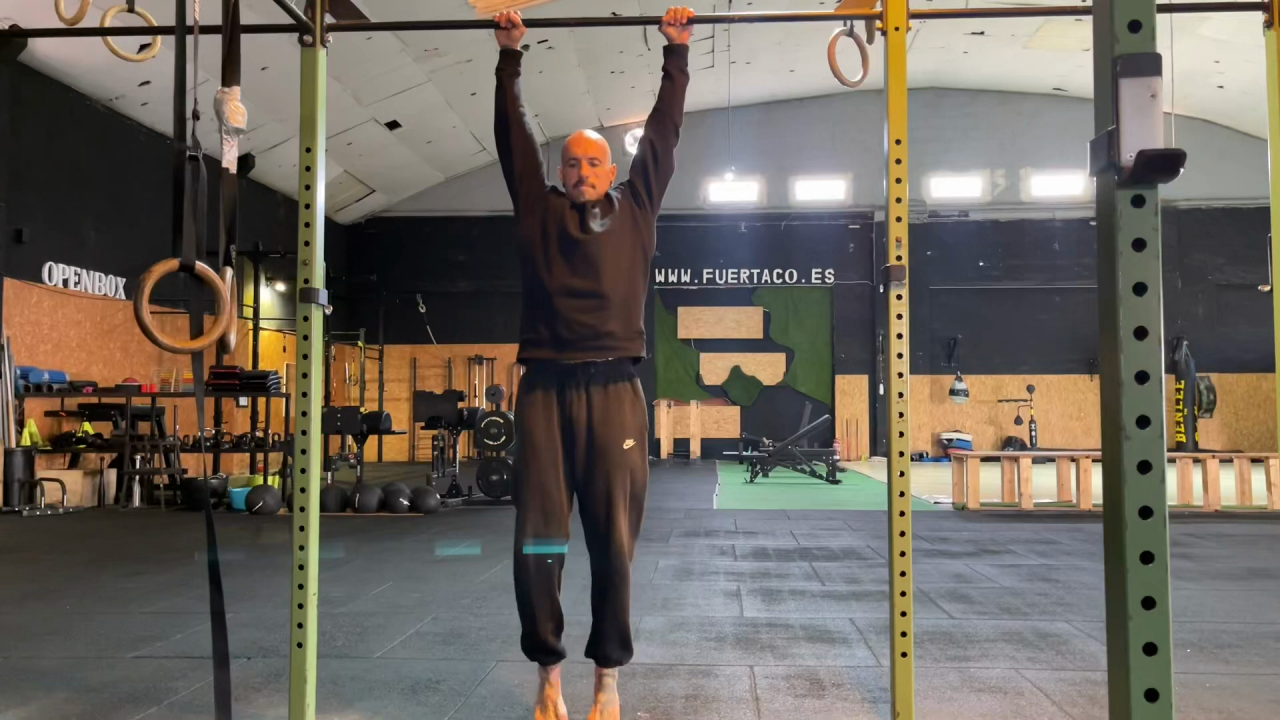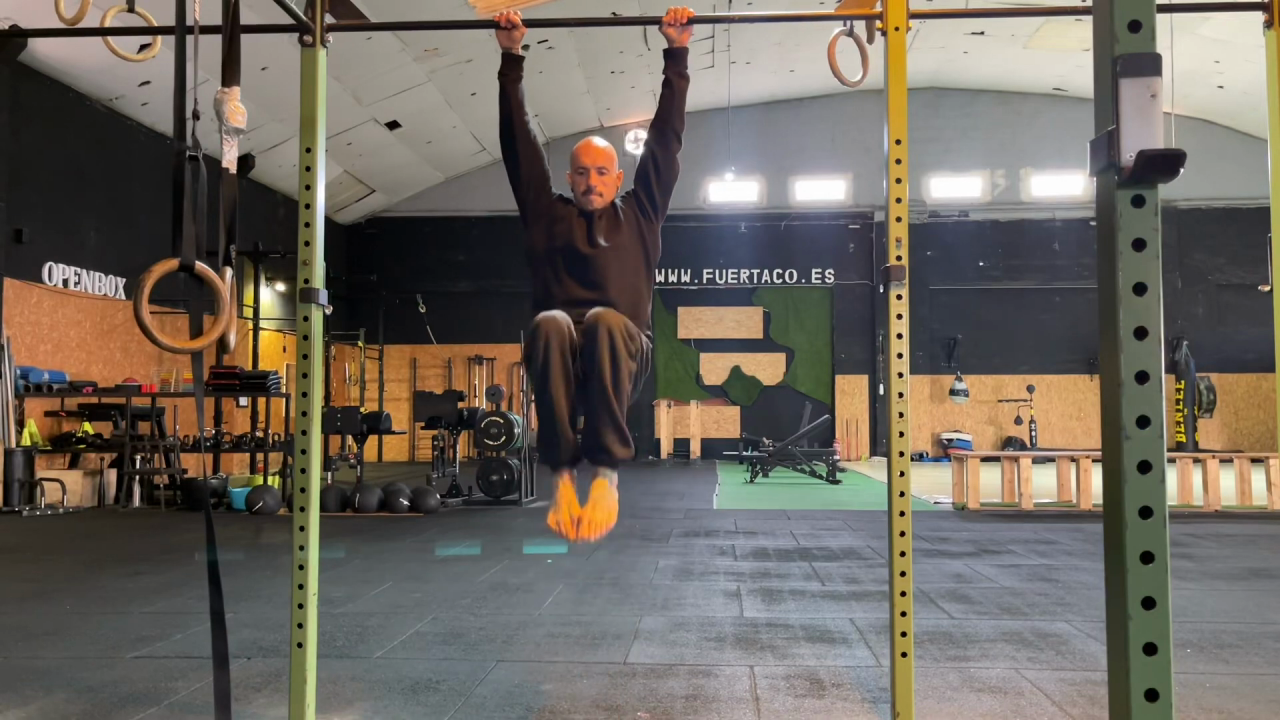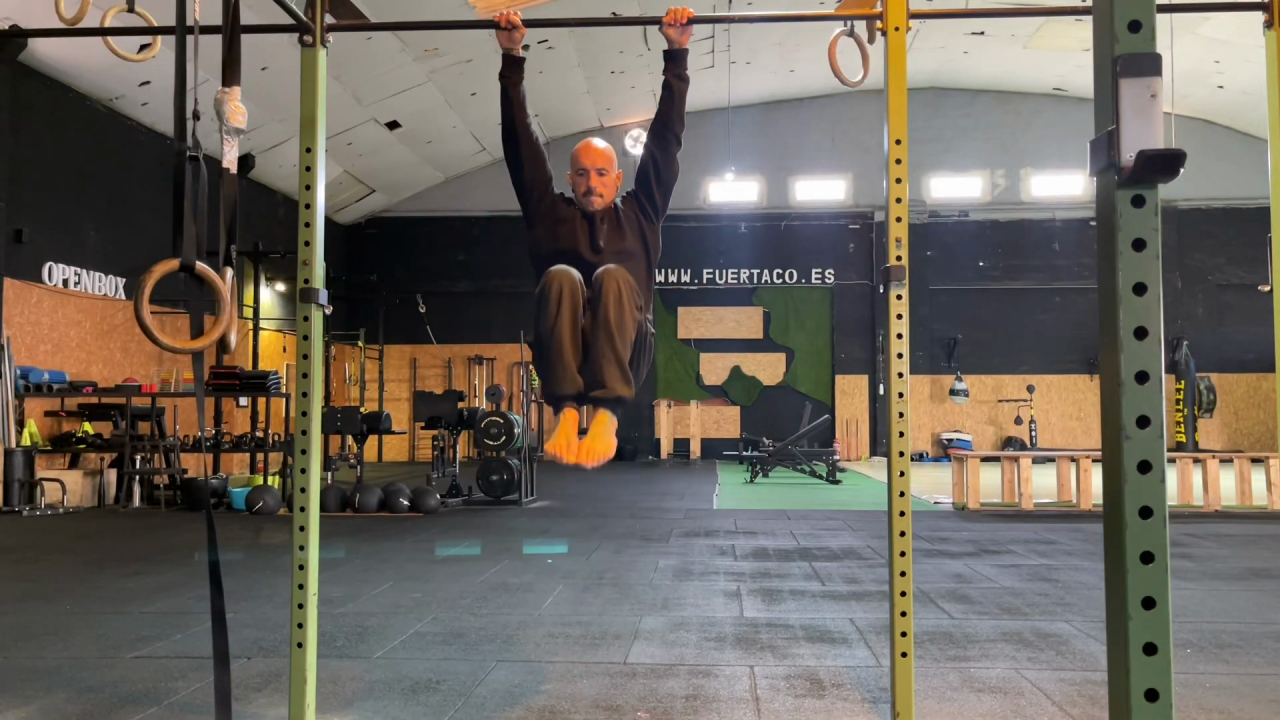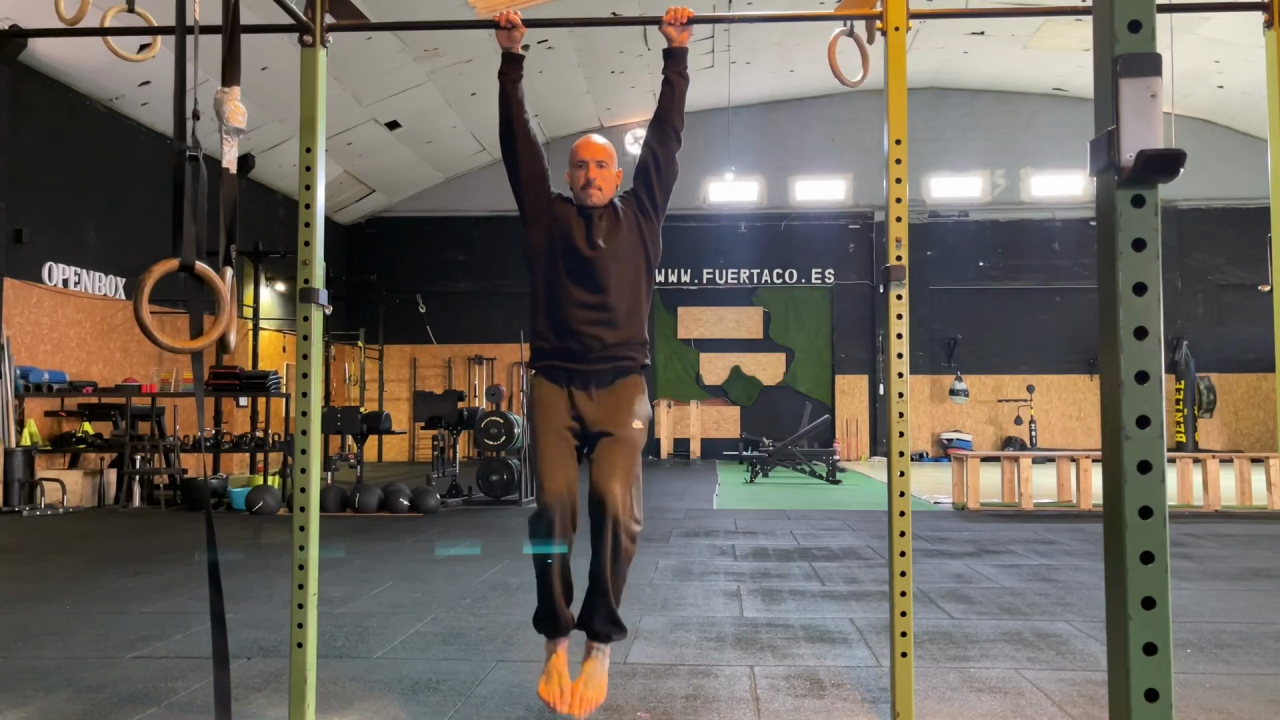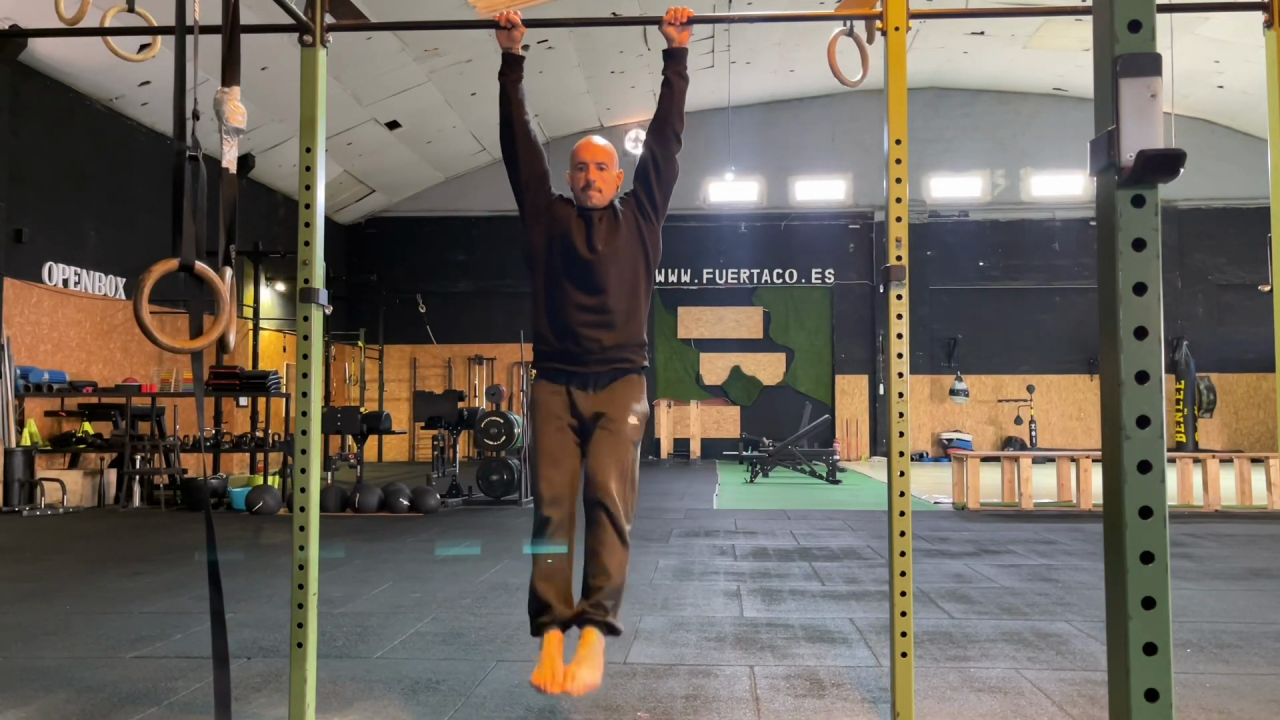
dt=0.5s
person 1, frame 1
left shoulder: (635, 208)
right shoulder: (538, 208)
left elbow: (663, 132)
right elbow: (512, 135)
left hip: (614, 387)
right hip: (546, 386)
left knee: (613, 540)
right knee: (540, 536)
person 1, frame 2
left shoulder: (639, 215)
right shoulder: (547, 214)
left elbow: (665, 138)
right elbow: (517, 140)
left wrist: (677, 55)
right wrist: (510, 57)
left hip: (618, 340)
right hip: (560, 338)
left knee: (605, 323)
right knee: (550, 327)
left ankle: (605, 472)
right ankle: (563, 475)
person 1, frame 3
left shoulder: (639, 211)
right shoulder: (547, 211)
left elbow: (666, 137)
right elbow: (519, 139)
left wrist: (677, 53)
right wrist: (512, 59)
left hip: (622, 350)
right hip: (567, 348)
left knee: (612, 279)
right knee: (562, 279)
left ankle: (604, 412)
right ankle: (569, 410)
person 1, frame 4
left shoulder: (639, 213)
right shoulder: (547, 214)
left elbow: (665, 138)
right elbow: (518, 142)
right wrist: (511, 59)
left hip: (622, 384)
right hip: (555, 384)
left knee: (615, 501)
right knee: (552, 501)
left ankle: (599, 645)
right ankle: (556, 640)
person 1, frame 5
left shoulder: (637, 218)
right shoulder: (550, 215)
left elbow: (662, 144)
right elbow: (521, 144)
left wrist: (675, 59)
right wrist: (512, 57)
left hip: (621, 386)
right hip: (556, 384)
left knee: (609, 496)
right knee: (552, 506)
left ankle: (592, 635)
right ankle: (550, 631)
